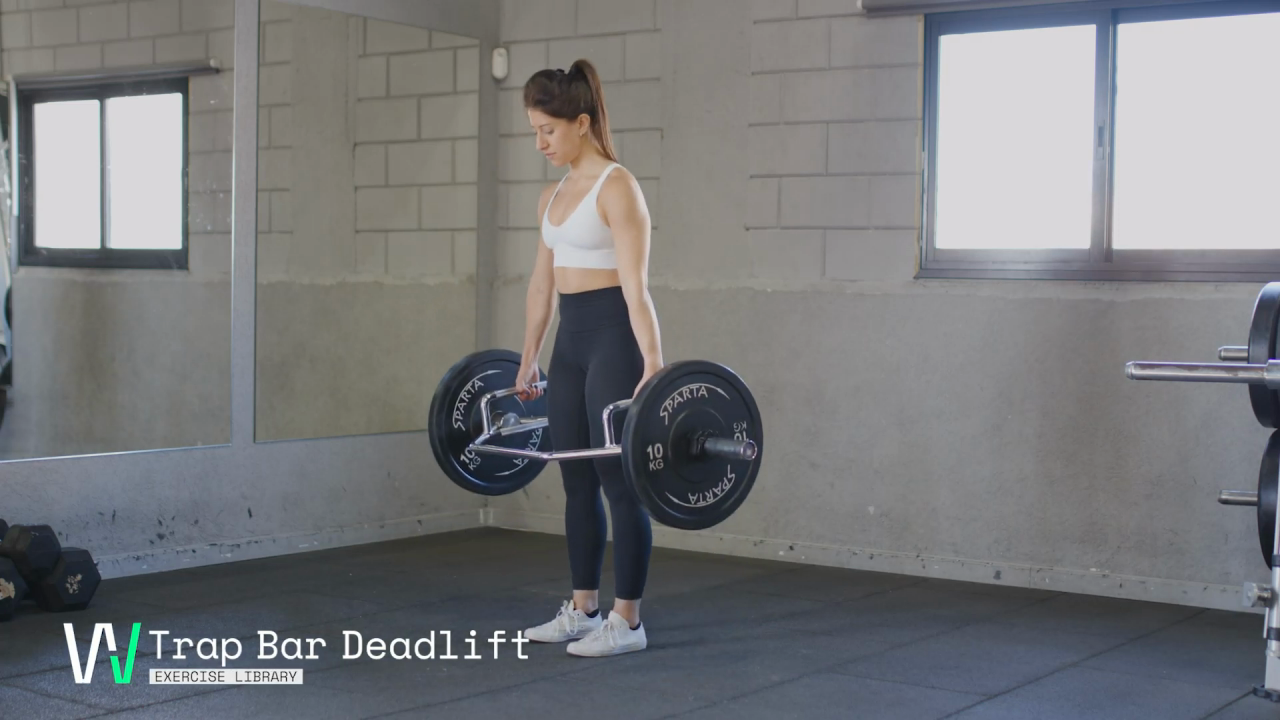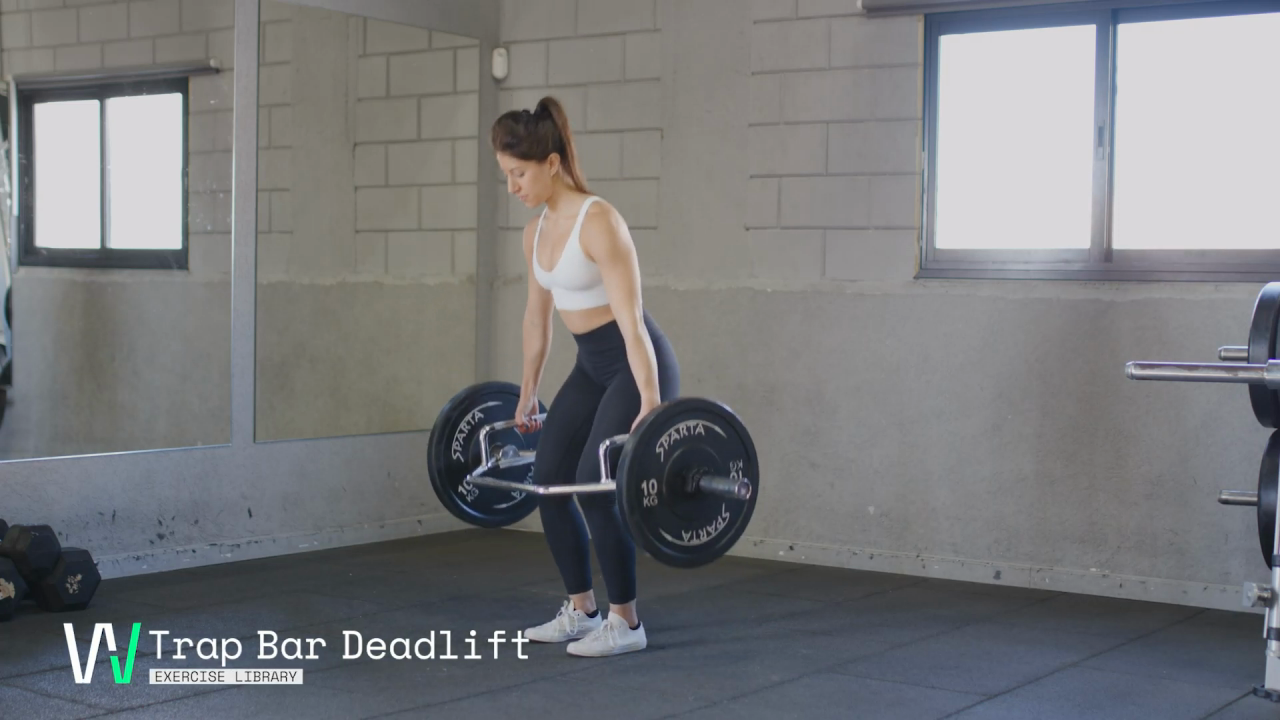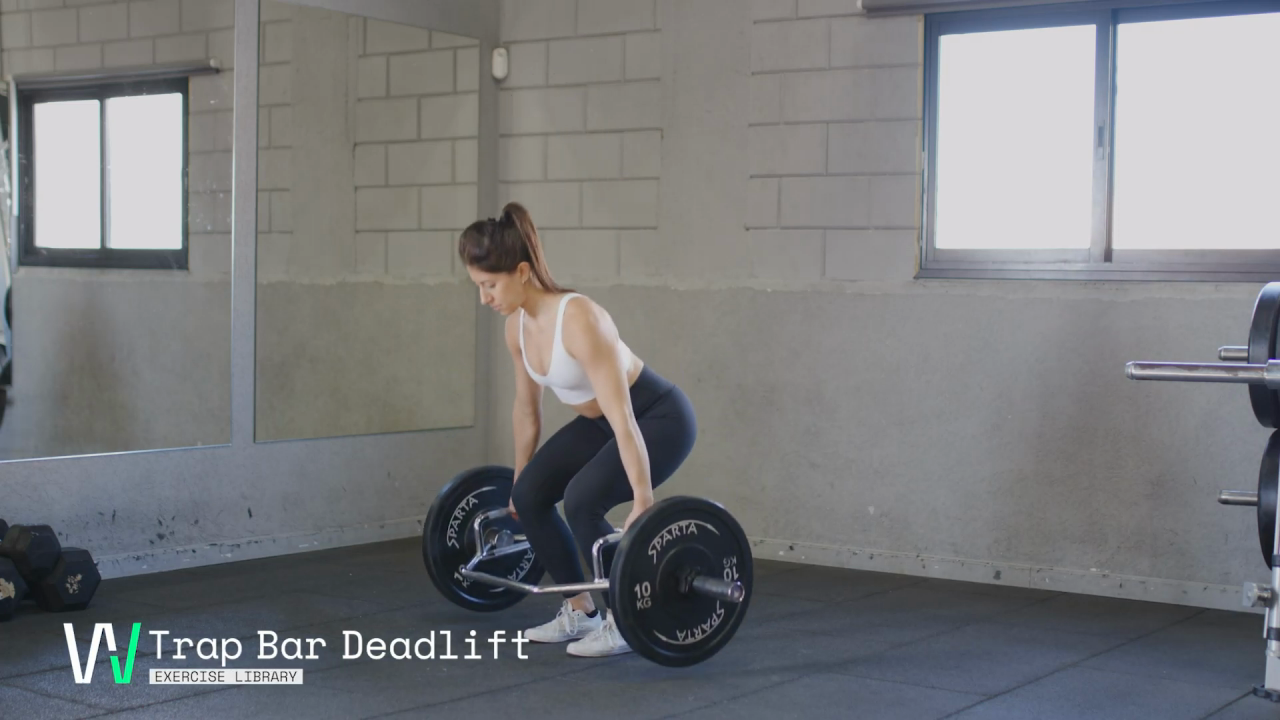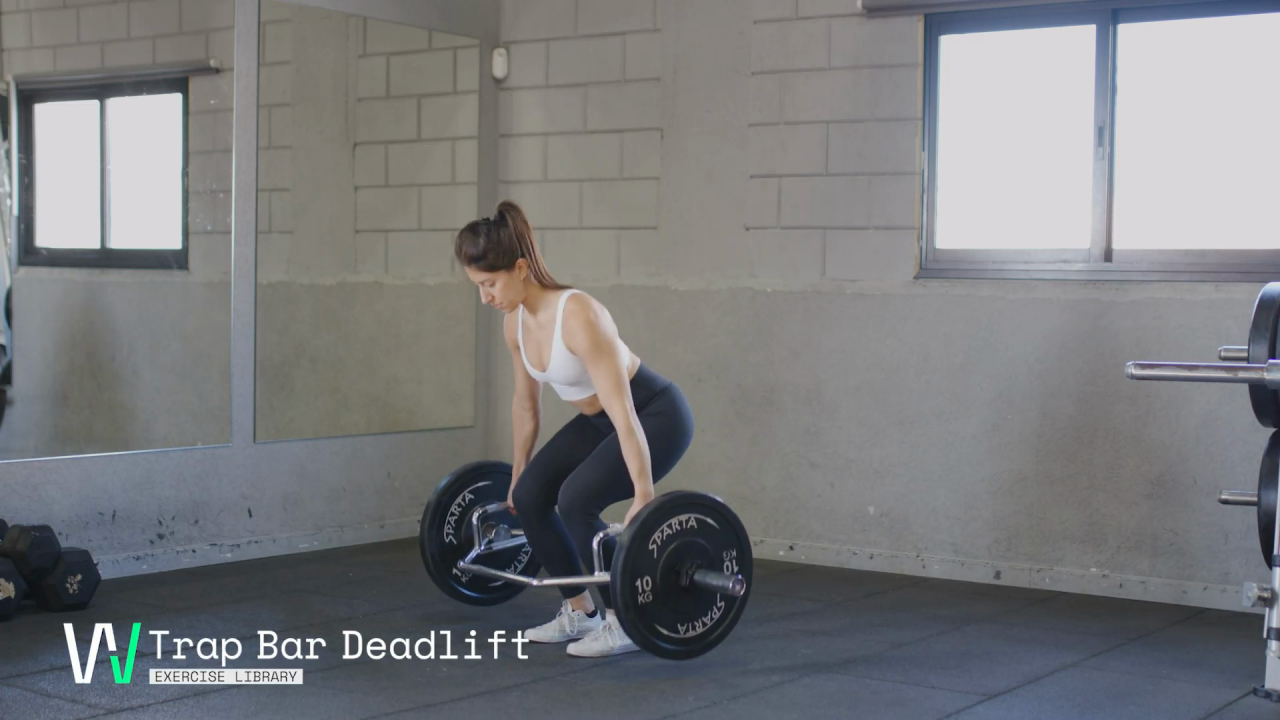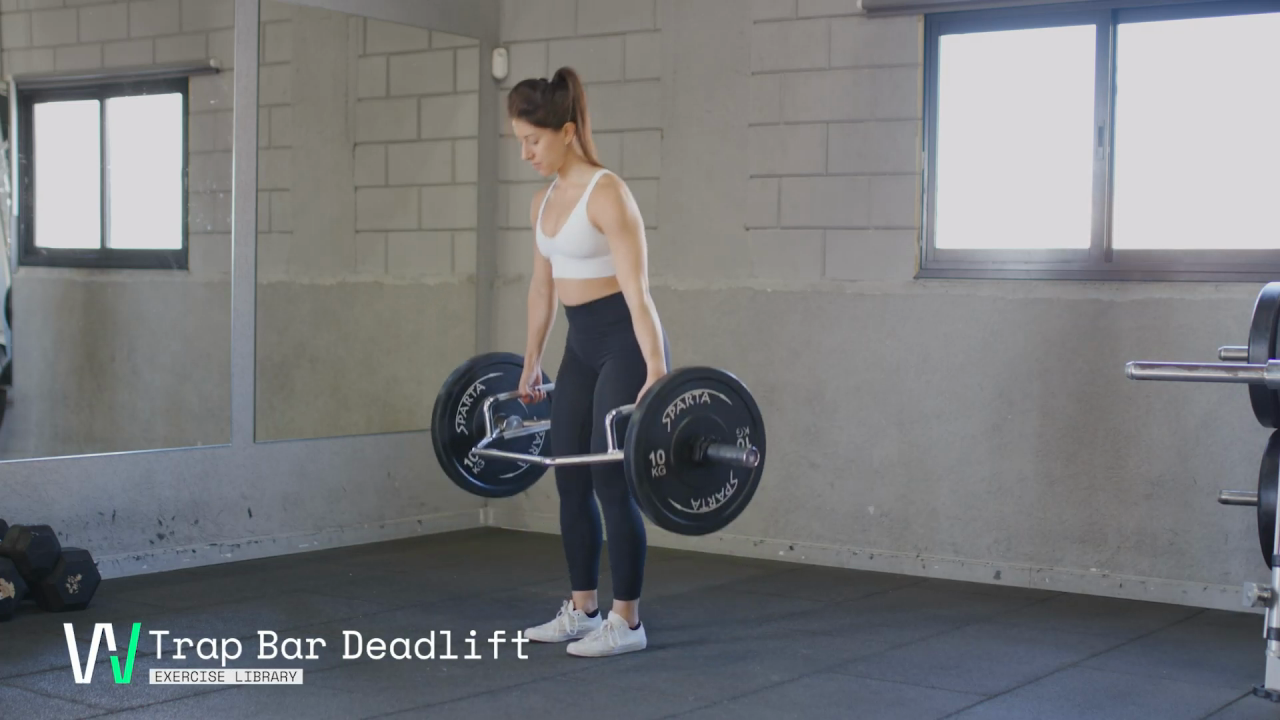
dt=0.5s
person 1, frame 1
left shoulder: (618, 187)
right shoulder: (554, 195)
left elbow: (636, 287)
right elbow: (542, 283)
left wrist: (653, 369)
right wrist: (528, 360)
left hip: (614, 338)
right hip: (571, 342)
left knee: (619, 482)
right knee: (578, 482)
left ankle: (626, 622)
right ankle: (582, 609)
person 1, frame 2
left shoulder: (598, 222)
right shoulder: (536, 229)
left elbow: (632, 321)
right elbow: (537, 317)
left wrist: (651, 407)
right wrist: (527, 394)
left hip: (636, 365)
right hip: (593, 366)
left knee: (596, 487)
right knee: (549, 481)
left ankle: (625, 622)
right ankle: (581, 609)
person 1, frame 3
left shoulder: (580, 320)
right shoulder: (517, 324)
left elbow: (623, 419)
right elbow: (526, 407)
left wrist: (644, 505)
right wrist: (517, 480)
left hip: (659, 417)
right hip: (599, 422)
left knee: (582, 501)
right knee: (529, 497)
right ankle: (580, 610)
person 1, frame 4
left shoulder: (580, 317)
right shoulder: (516, 322)
left elbow: (625, 415)
right elbow: (525, 404)
left wrist: (644, 502)
right wrist: (516, 477)
left hip: (655, 416)
right hip: (598, 420)
left knee: (576, 500)
right knee: (529, 500)
left ankle: (622, 623)
right ankle: (579, 611)
person 1, frame 5
left shoulder: (607, 193)
right shoulder: (545, 200)
left elbow: (638, 291)
right elbow: (542, 288)
left wrist: (656, 375)
right wrist: (530, 365)
left hip: (627, 344)
right hip: (583, 347)
left knee: (611, 481)
right knee: (569, 477)
left ankle: (627, 621)
right ankle: (583, 609)
